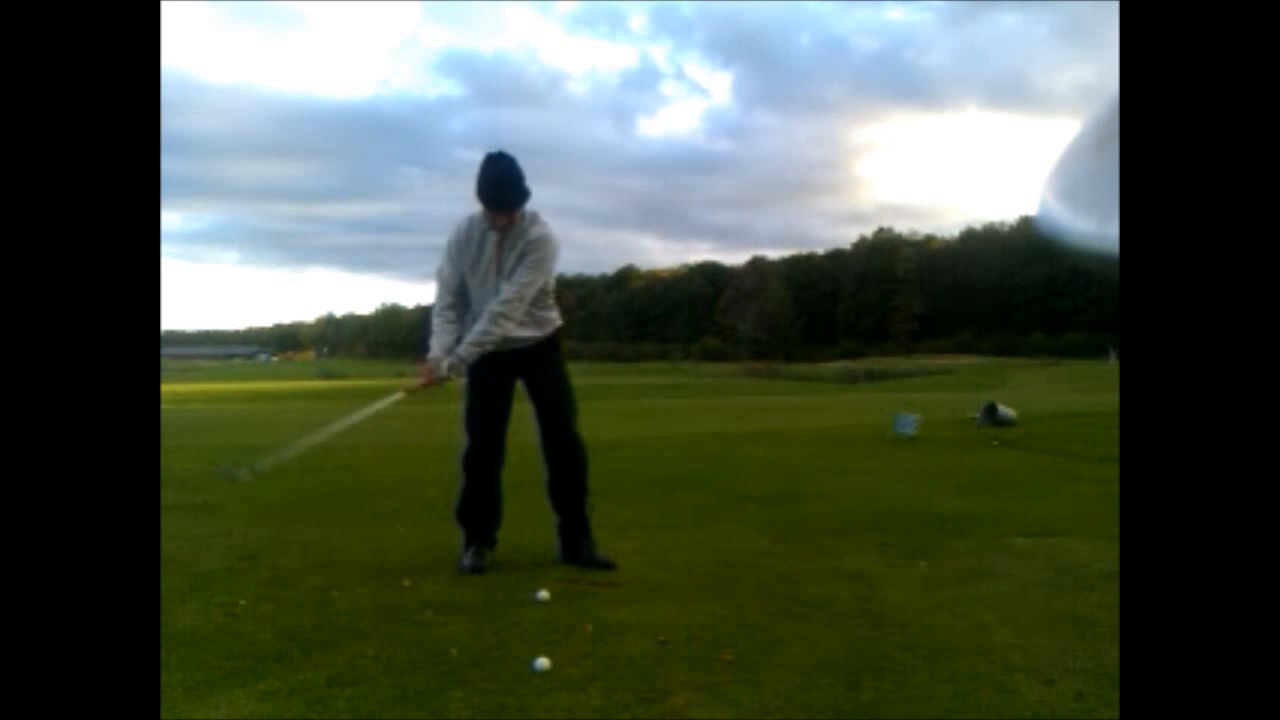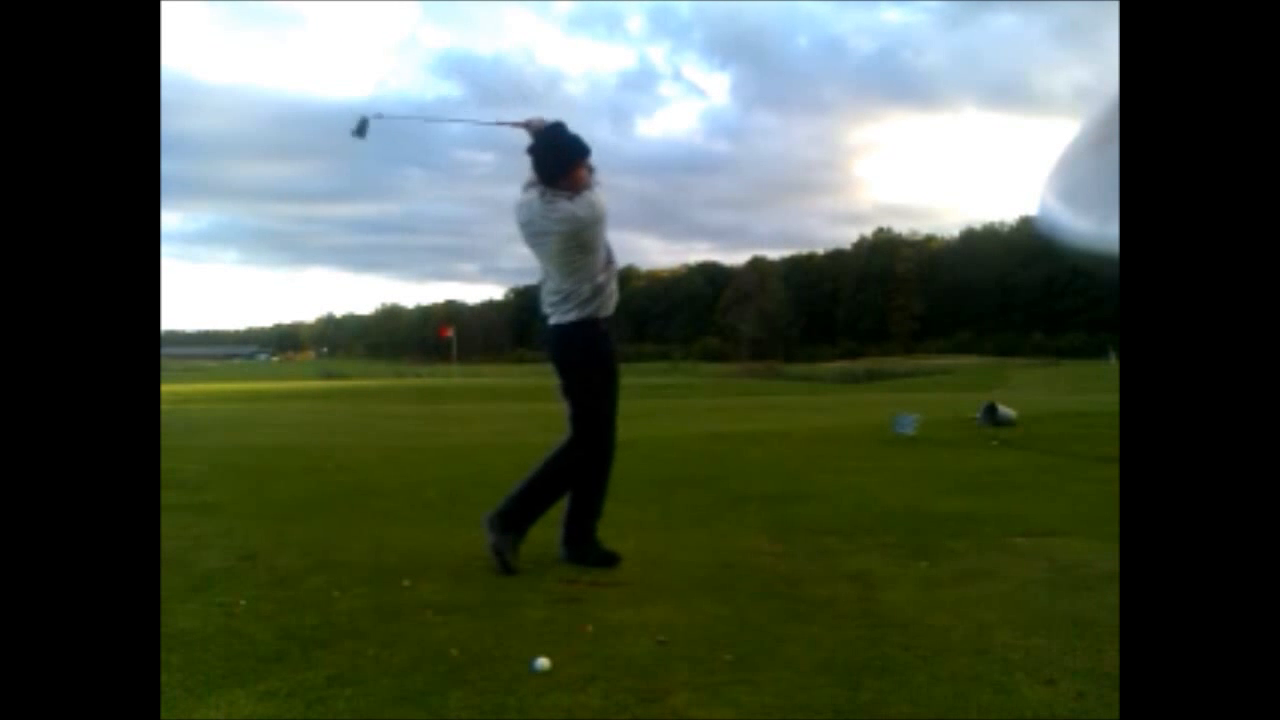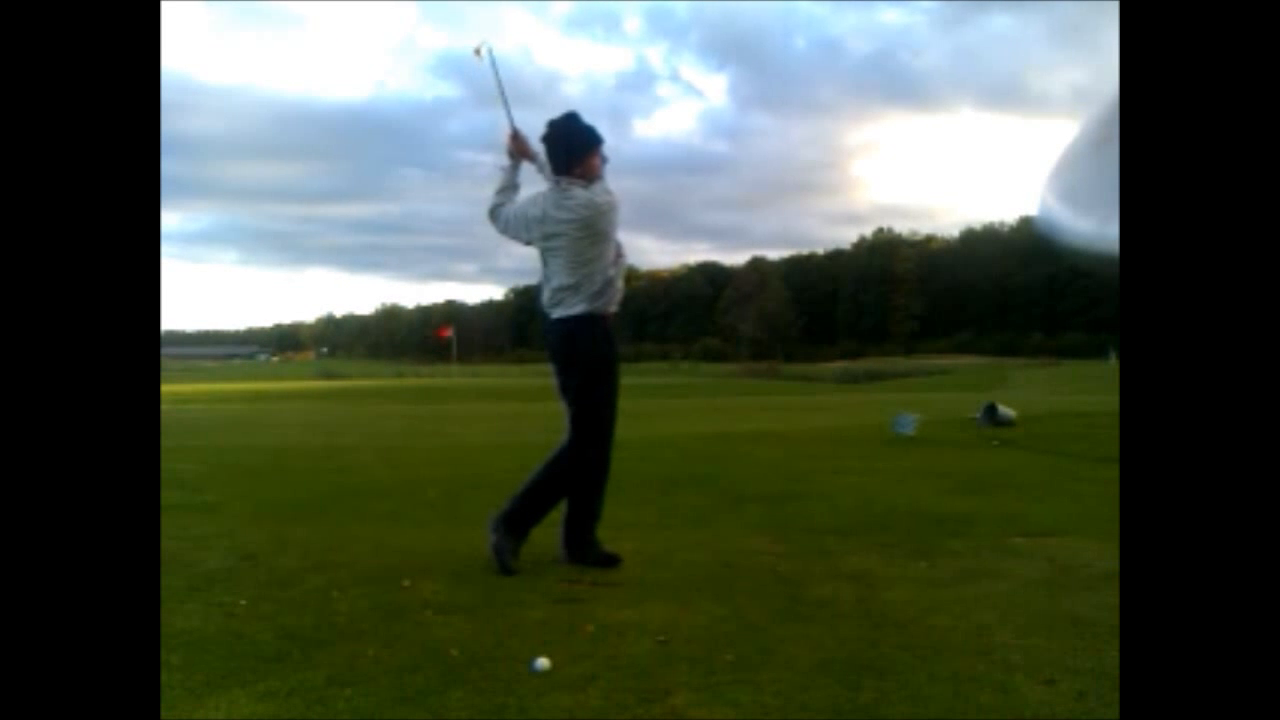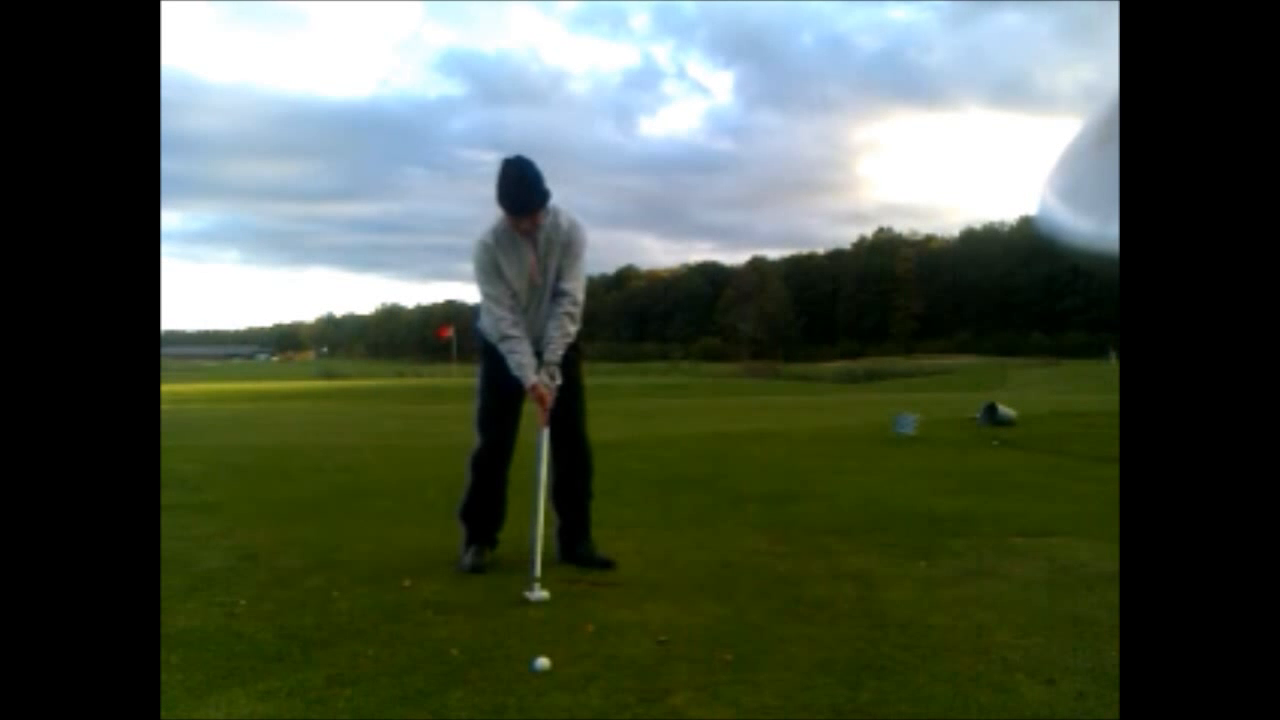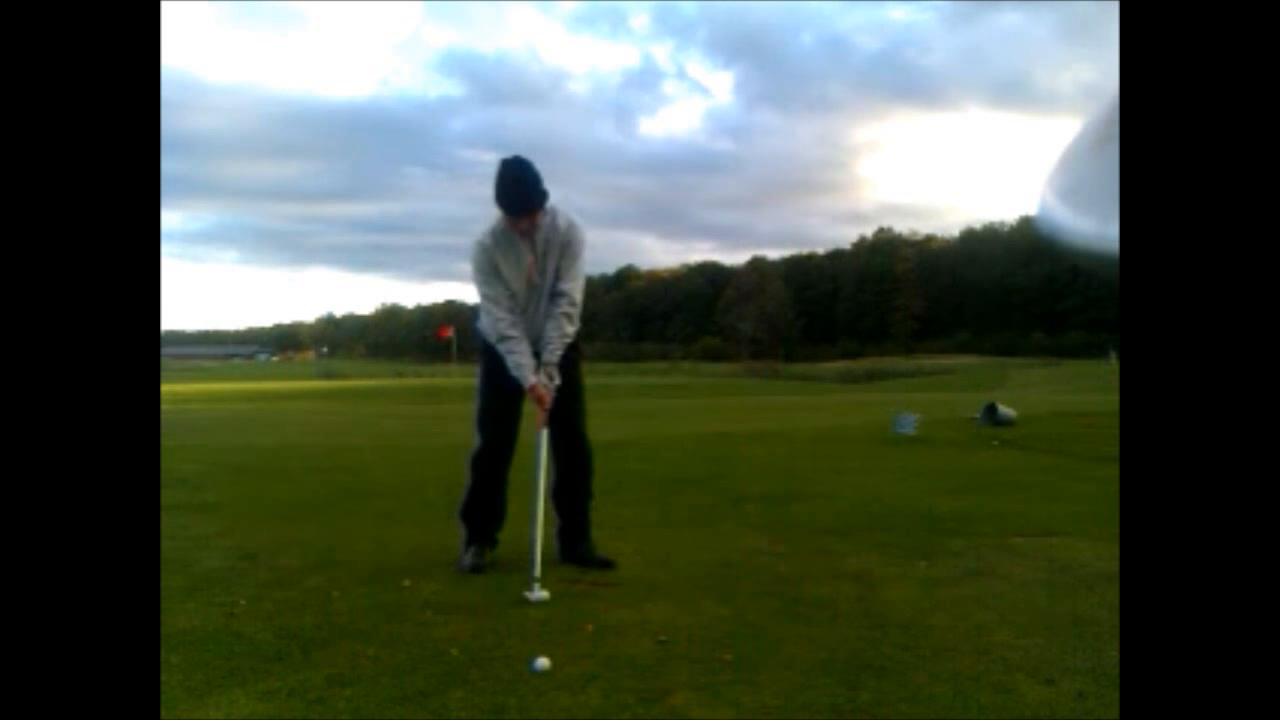
dt=1s
person 1, frame 1
left shoulder: (540, 240)
right shoulder: (463, 234)
left elbow: (505, 308)
right elbow: (448, 300)
left wrist: (455, 361)
right wrist: (438, 353)
left hip: (538, 343)
right hip: (477, 349)
left knee: (564, 441)
right knee: (482, 445)
left ankle: (576, 538)
right ankle: (478, 538)
person 1, frame 2
left shoulder: (528, 209)
right shoulder: (585, 212)
right elbow: (590, 186)
left wrist: (546, 142)
right wrist: (548, 135)
left hip: (571, 332)
right hip: (586, 335)
left knee: (596, 439)
right knee: (589, 441)
left ankle: (580, 537)
right ankle: (511, 519)
person 1, frame 3
left shoulder: (537, 207)
right shoulder: (600, 204)
left elbow: (499, 213)
left wrist: (516, 162)
right wrist: (532, 159)
left hip: (562, 327)
right hip: (587, 329)
left knee: (591, 436)
right knee: (589, 440)
left ankle: (579, 538)
right ankle: (514, 521)
person 1, frame 4
left shoulder: (569, 230)
right shoulder: (488, 246)
left elbow: (569, 302)
right elbow: (503, 318)
left wrist: (550, 368)
right wrist: (530, 378)
left hip: (558, 344)
right hip: (504, 349)
left knee: (572, 443)
right knee: (494, 443)
left ankle: (575, 539)
right ankle: (479, 538)
person 1, frame 5
left shoulder: (567, 231)
right shoulder: (487, 246)
left elbow: (567, 302)
right elbow: (501, 318)
left wrist: (548, 369)
right wrist: (529, 379)
left hip: (557, 344)
right hip: (502, 348)
left knee: (572, 442)
right knee: (494, 443)
left ankle: (575, 539)
right ankle: (479, 538)
